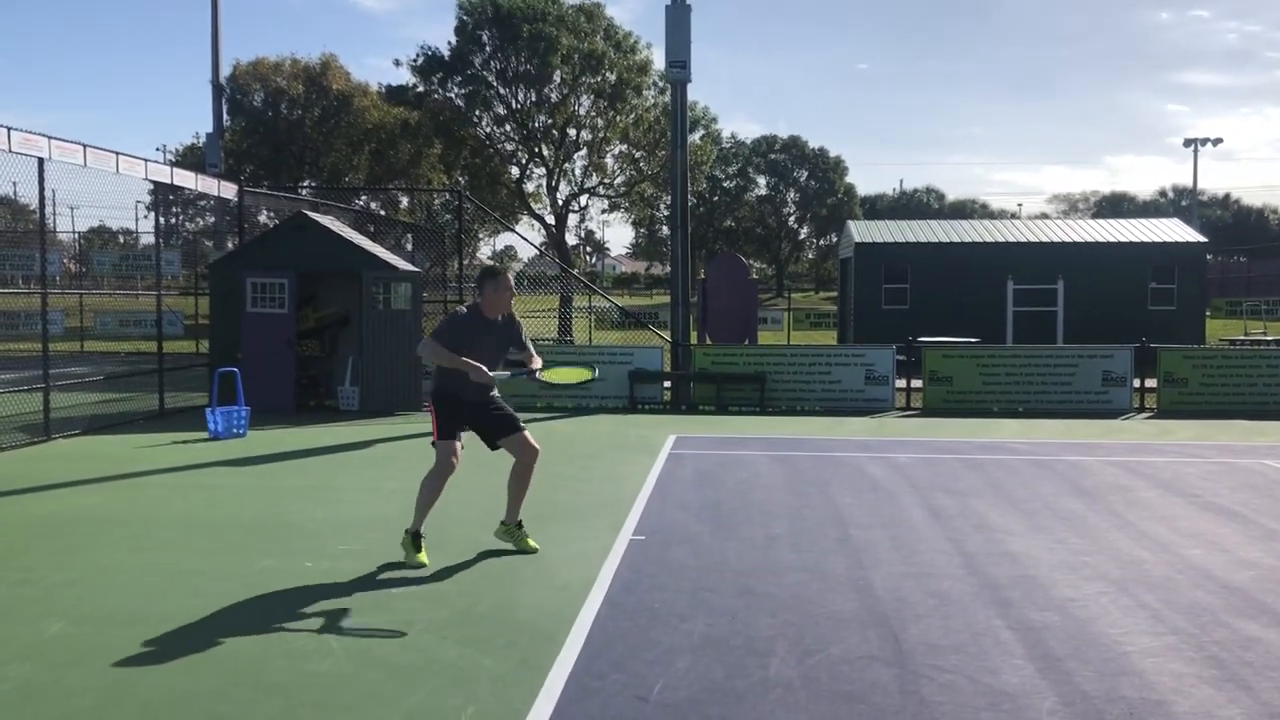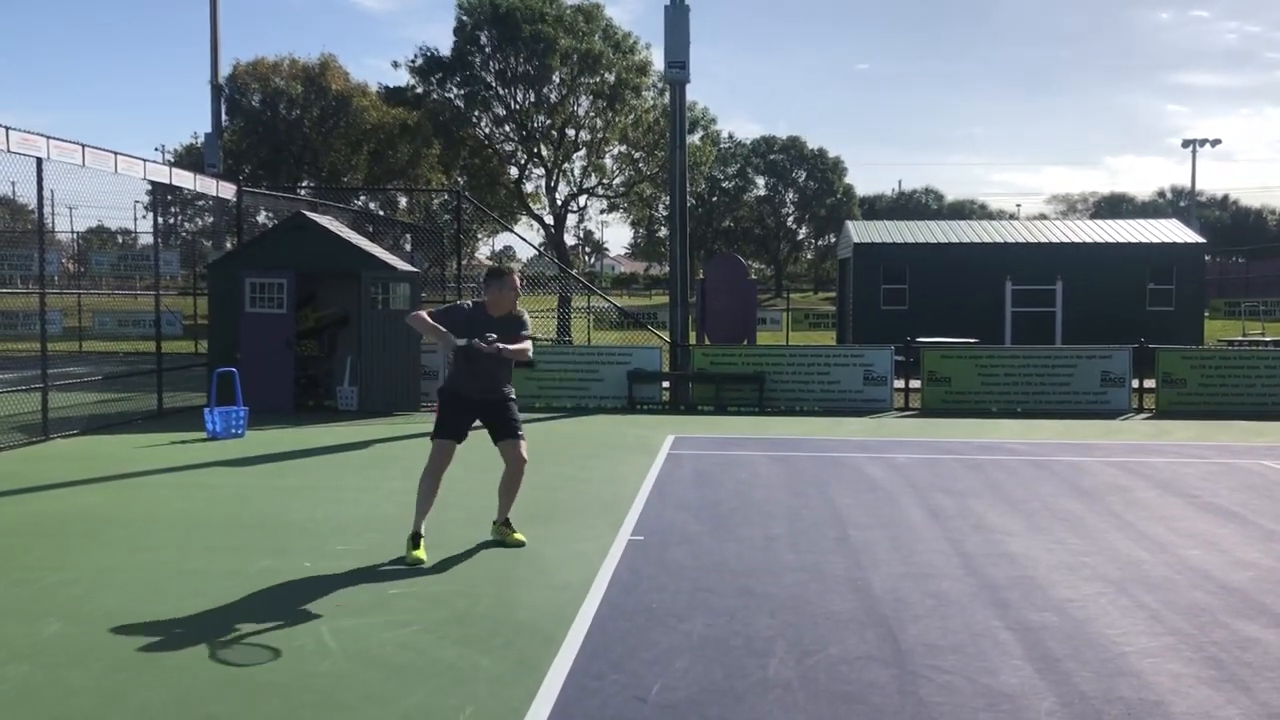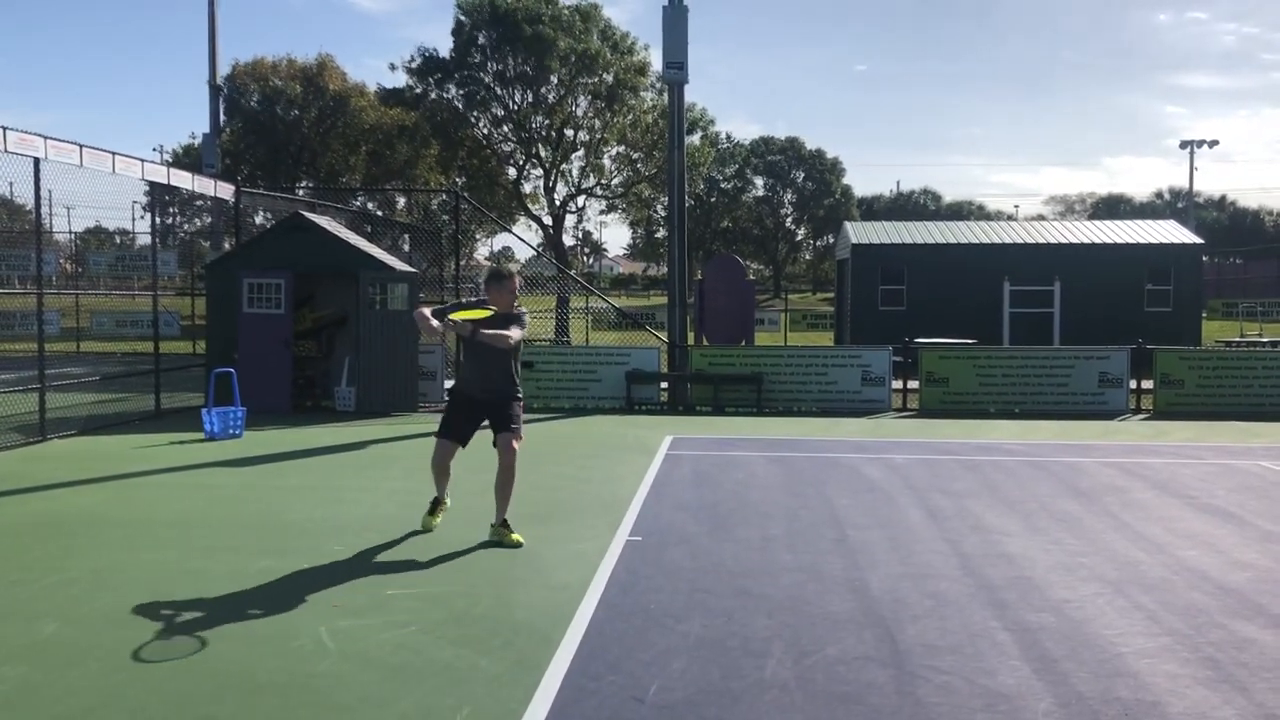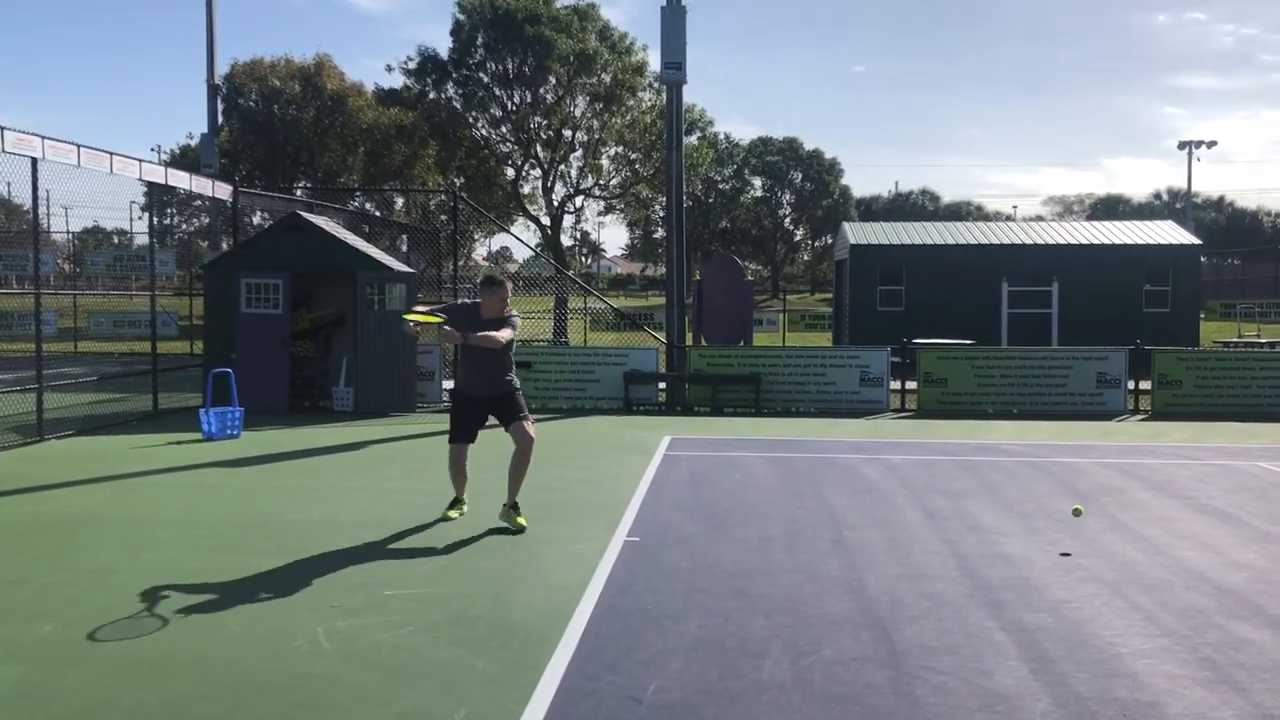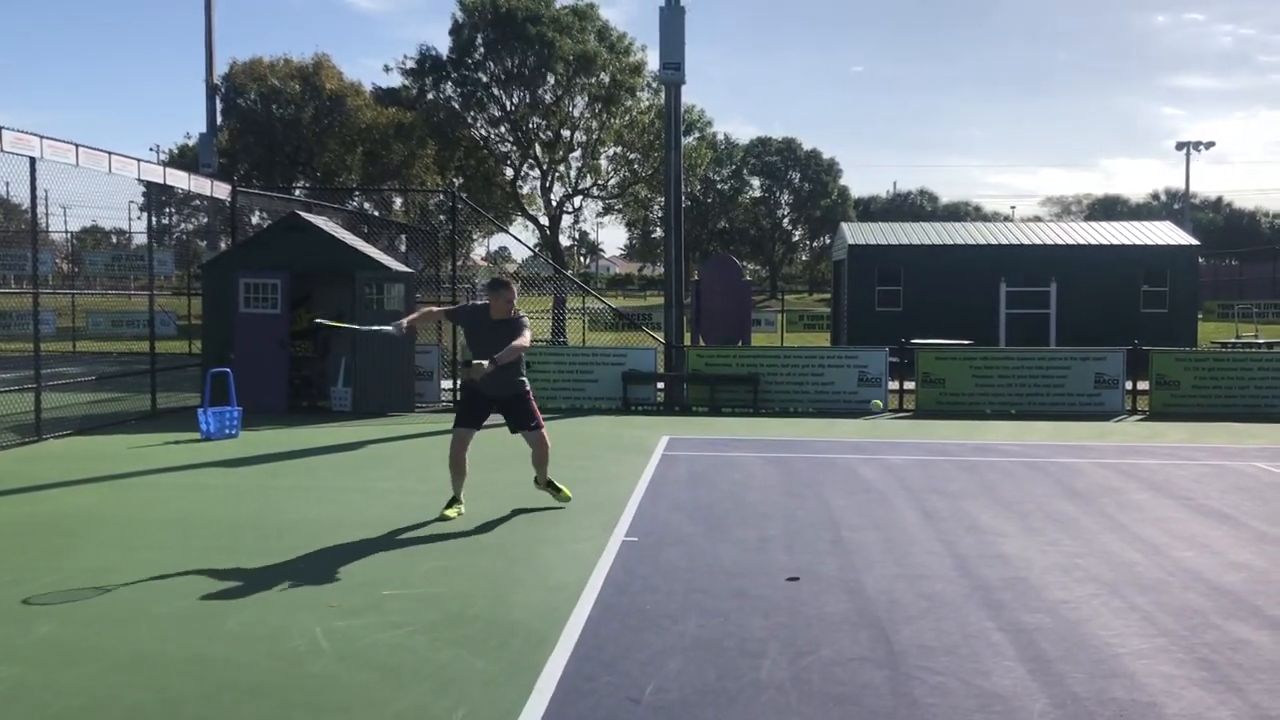
dt=0.2s
person 1, frame 1
left shoulder: (510, 322)
right shoulder: (461, 318)
left elbow: (530, 356)
right elbow: (426, 349)
left wrist: (534, 367)
right wrist: (467, 365)
left hip: (485, 398)
right hip: (449, 397)
left knee: (529, 451)
right knee: (447, 461)
left ankle: (510, 524)
right ankle: (414, 534)
person 1, frame 2
left shoulder: (518, 318)
right shoulder: (463, 312)
left elbow: (527, 351)
right elbow: (415, 317)
left wrist: (502, 348)
right wrist: (442, 335)
left hip: (498, 396)
right hip: (458, 394)
left knee: (518, 460)
right knee: (439, 458)
left ankle: (501, 523)
right ankle: (416, 533)
person 1, frame 3
left shoulder: (518, 316)
right shoulder: (467, 308)
left elbow: (509, 339)
right elbow: (421, 312)
left wrist: (470, 332)
right wrist: (430, 324)
left hip: (505, 396)
right hip: (466, 393)
left knee: (509, 452)
right knee: (441, 456)
left ankle: (499, 524)
right ankle: (441, 499)
person 1, frame 4
left shoulder: (510, 319)
right shoulder: (462, 309)
left elbow: (499, 339)
right elbow: (421, 311)
left wrist: (462, 338)
left hip: (504, 391)
right hip: (467, 393)
left knee: (526, 438)
right knee: (456, 455)
left ankle: (511, 506)
right ankle: (460, 499)
person 1, frame 5
left shoulder: (519, 321)
right shoulder: (472, 312)
left elbow: (522, 344)
right elbow: (434, 312)
left wrist: (491, 363)
right wrist: (408, 320)
left hip: (514, 390)
right hip: (477, 389)
left knee: (541, 443)
right knee: (458, 443)
left ankle: (543, 480)
right ankle: (457, 498)
